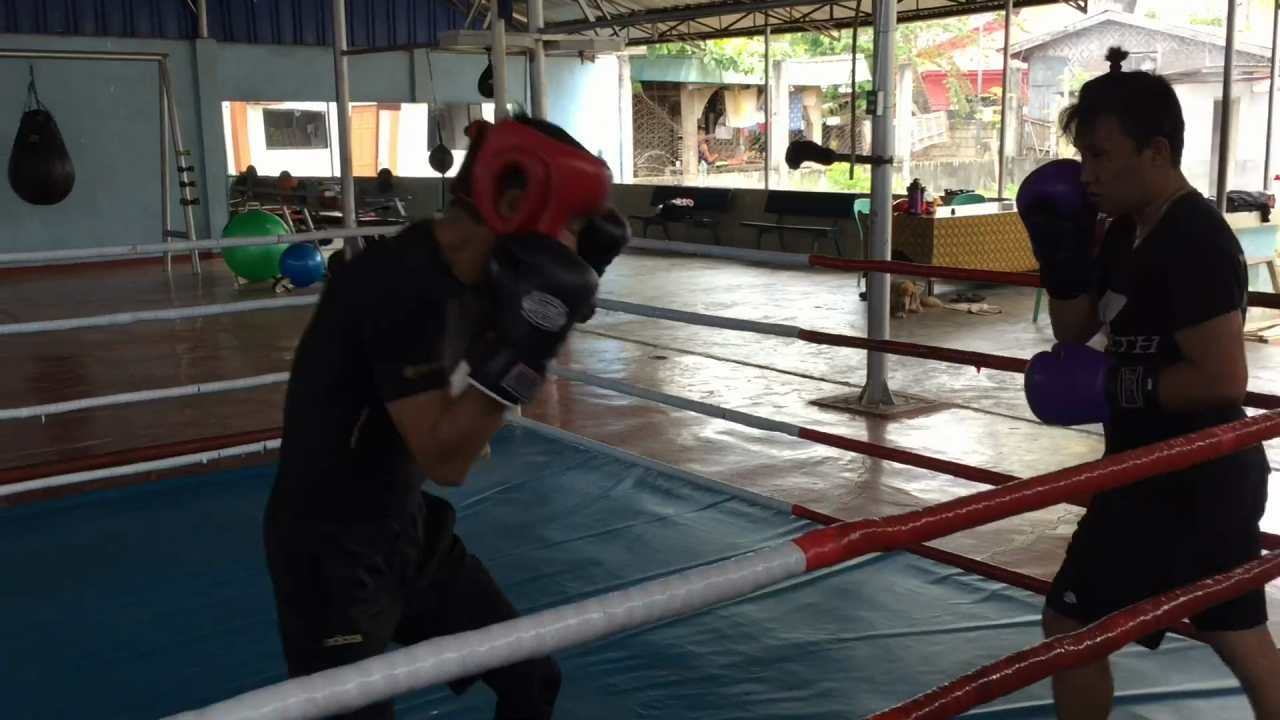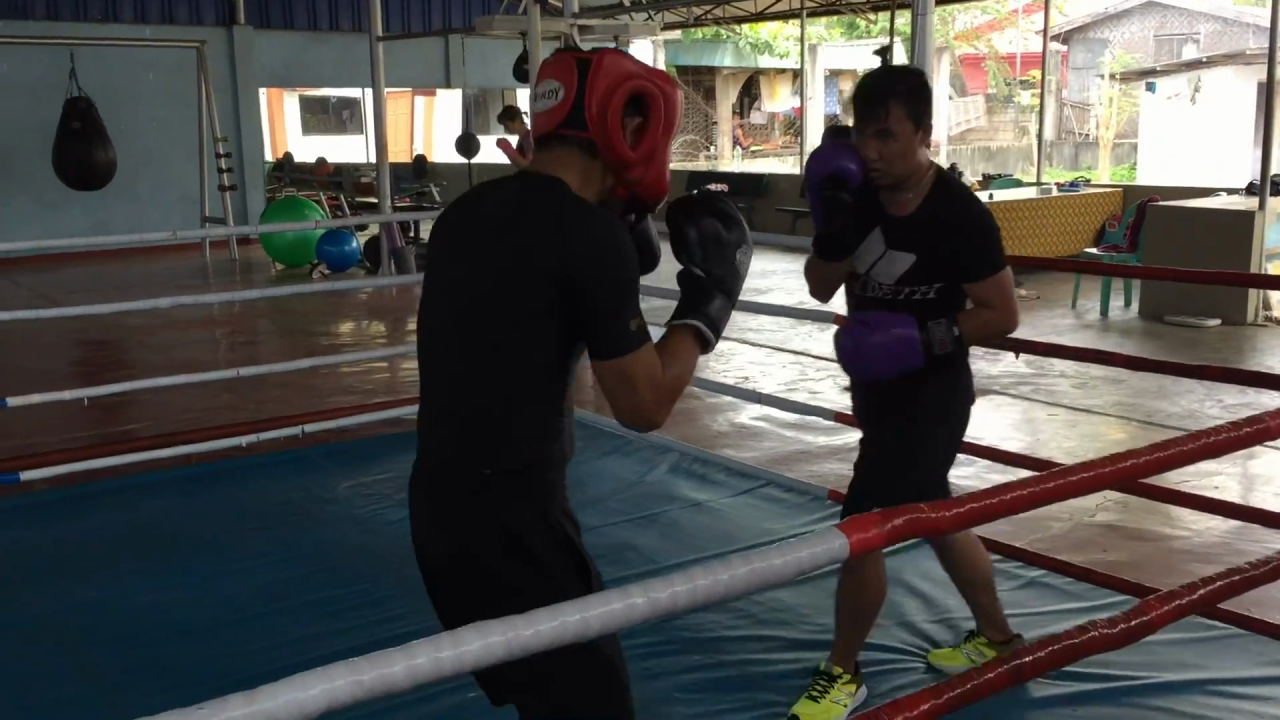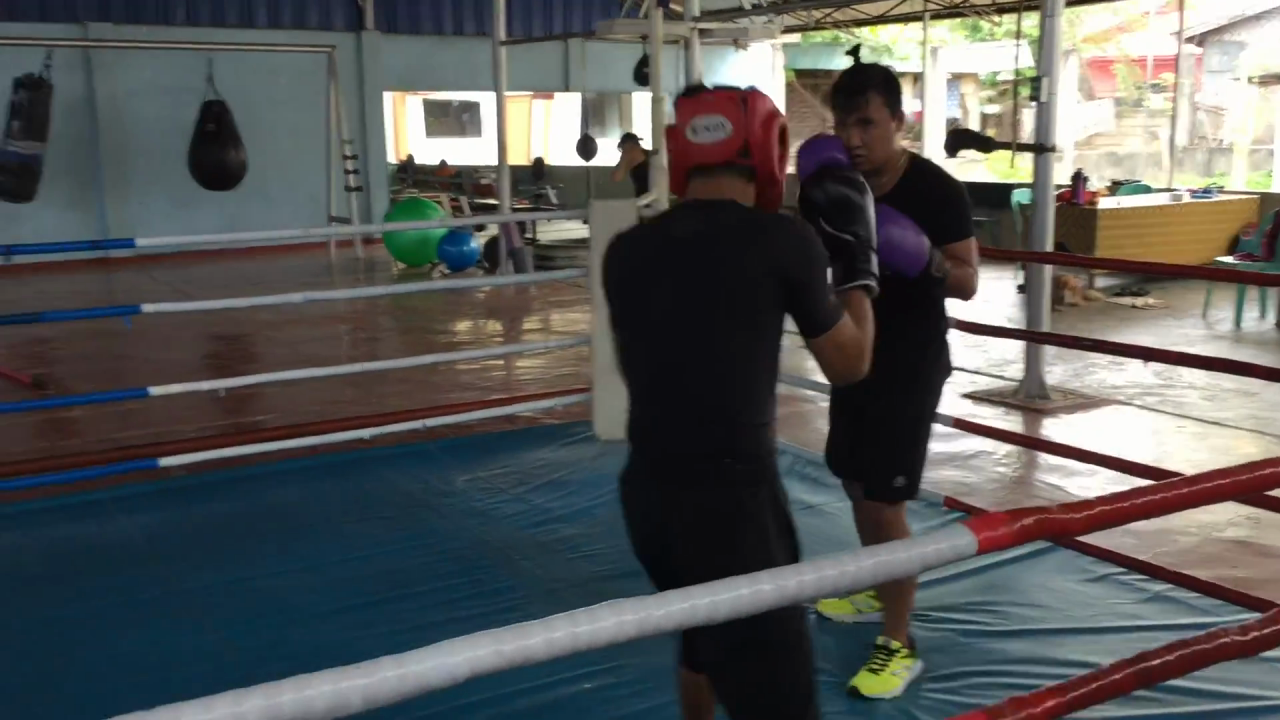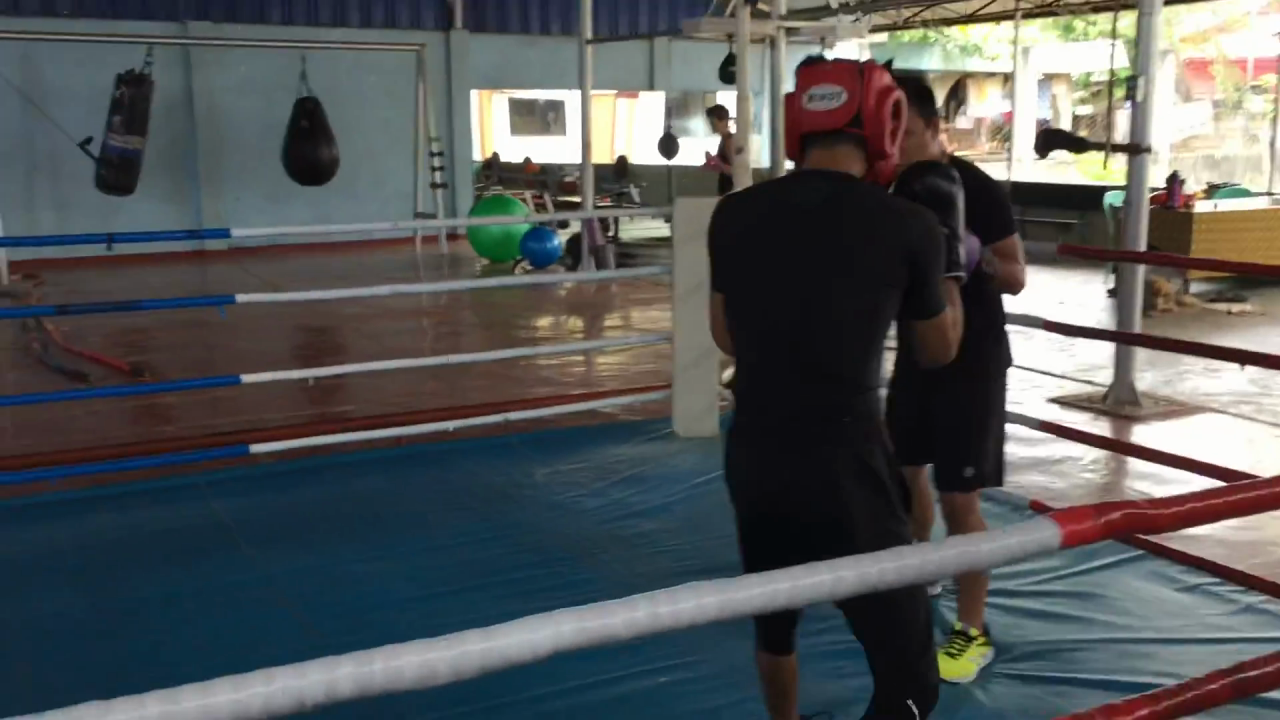
dt=1s
person 1, frame 1
left shoulder: (1192, 246)
right shoulder: (1128, 228)
left elbow: (1221, 380)
right elbow: (1076, 328)
left wrist: (1117, 389)
right wrist: (1060, 254)
left hip: (1181, 481)
right hip: (1213, 472)
left knee: (1069, 626)
person 1, frame 2
left shoulder: (959, 214)
right shoulder: (854, 192)
left elbow: (1000, 316)
right elbow: (818, 285)
left wrist: (928, 341)
right wrist: (829, 230)
left hip: (928, 396)
right hip: (879, 389)
right ankle: (995, 636)
person 1, frame 3
left shoulder: (936, 191)
left elbow: (968, 281)
left wrist: (924, 260)
left hip: (909, 365)
left knee: (885, 506)
right knee: (858, 486)
left ankle: (899, 647)
right ankle: (878, 593)
person 1, frame 4
left shoulder: (977, 190)
left elbow: (1016, 277)
left wrist: (973, 257)
left hip: (973, 356)
right hip: (916, 349)
left knee: (958, 497)
right knee: (904, 468)
left ankle: (973, 632)
person 2, frame 1
left shoulder: (464, 274)
right shoulder: (397, 283)
left elbow: (512, 355)
right elbow: (443, 457)
left wrist: (575, 284)
right wrist: (527, 341)
left hip: (404, 528)
right hip: (329, 546)
person 2, frame 2
left shoulder: (466, 213)
right shoulder: (590, 233)
right elbow: (642, 404)
right wrist: (709, 296)
left hip: (441, 504)
right hip: (513, 515)
person 2, frame 3
left shoulder: (625, 251)
right shoulder: (784, 242)
right elbow: (849, 364)
right wrist: (858, 252)
left hip: (646, 496)
right hip: (734, 503)
left knee: (706, 631)
person 2, frame 4
left shoulder: (735, 216)
right shoulder: (908, 225)
right elbow: (939, 348)
right wrist: (947, 245)
left hip: (753, 458)
right hip: (843, 467)
left knee: (777, 611)
